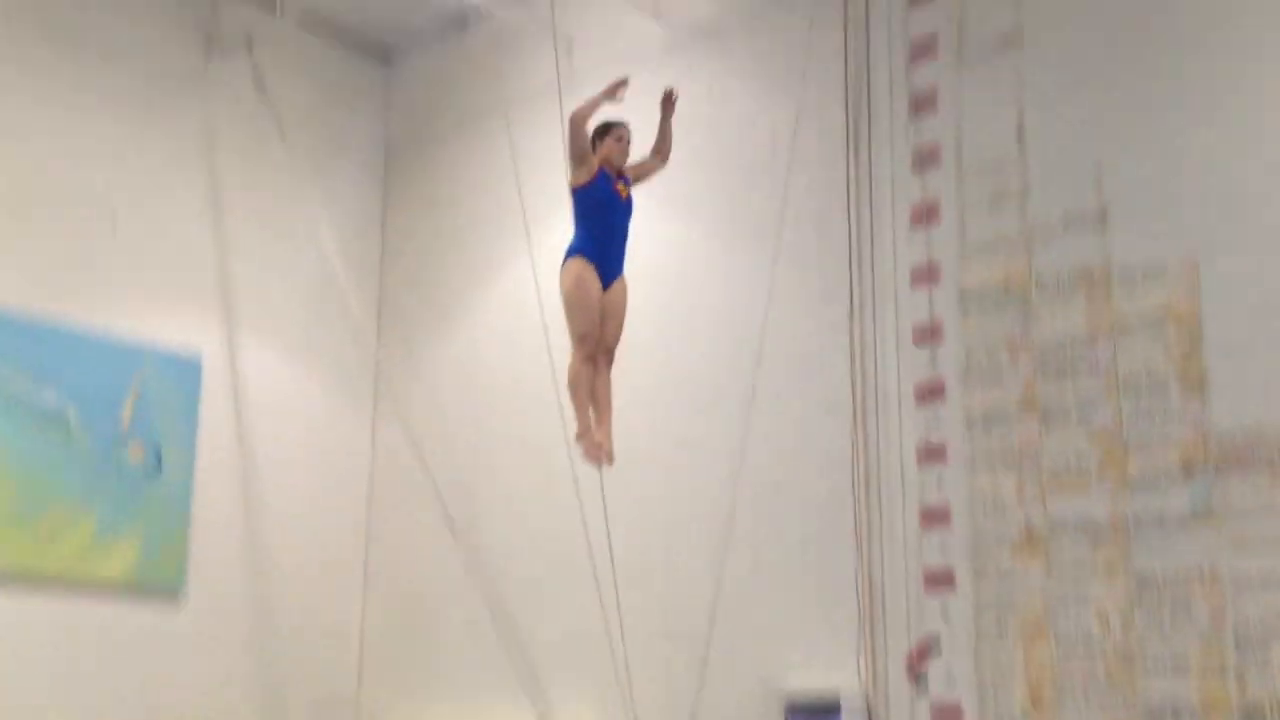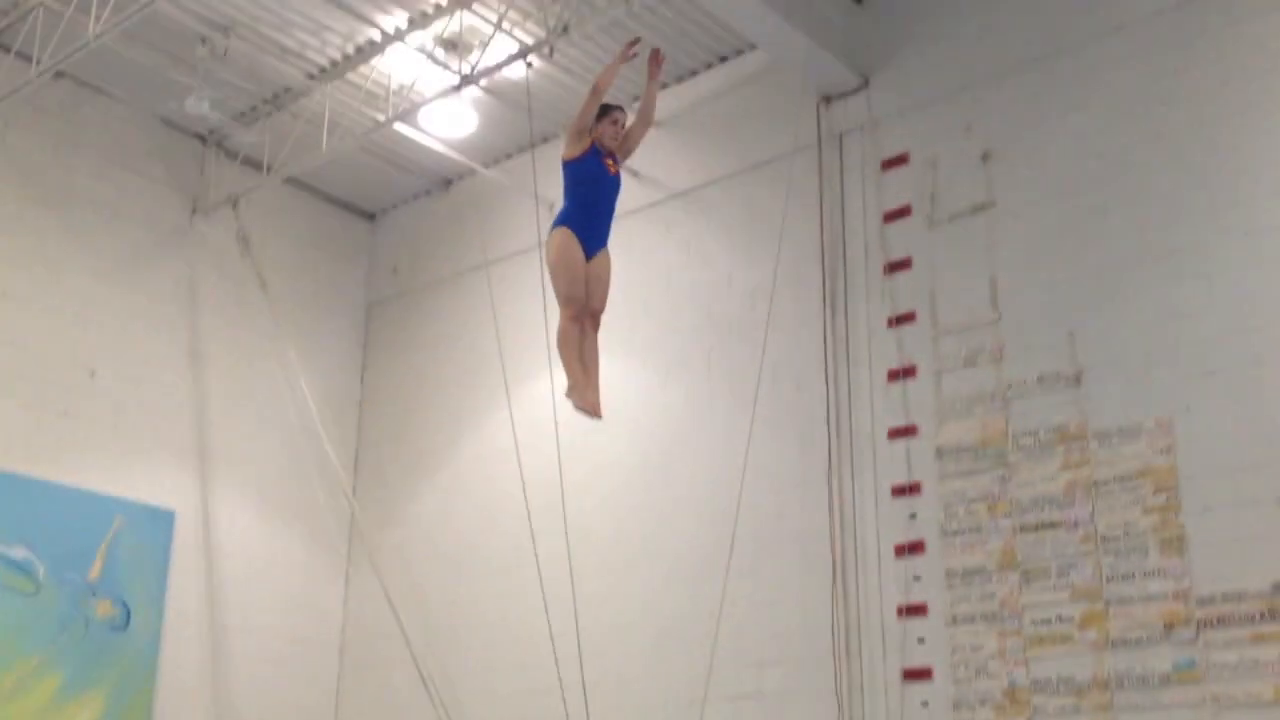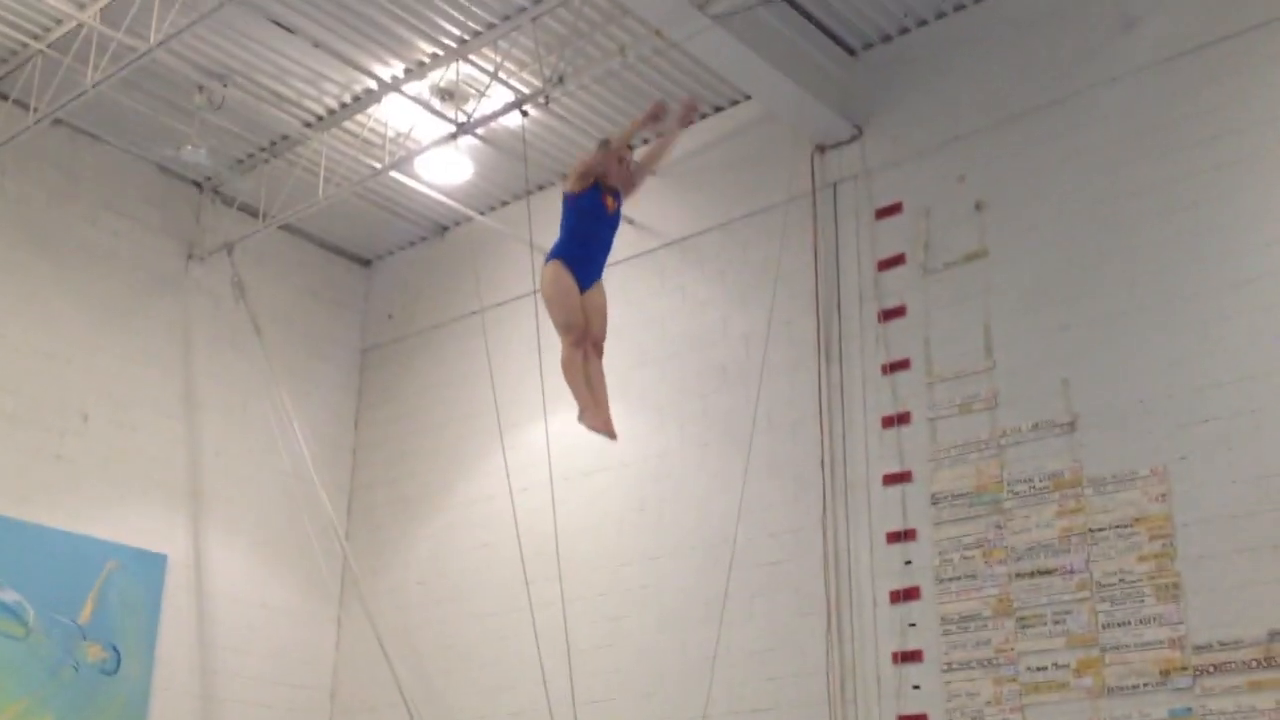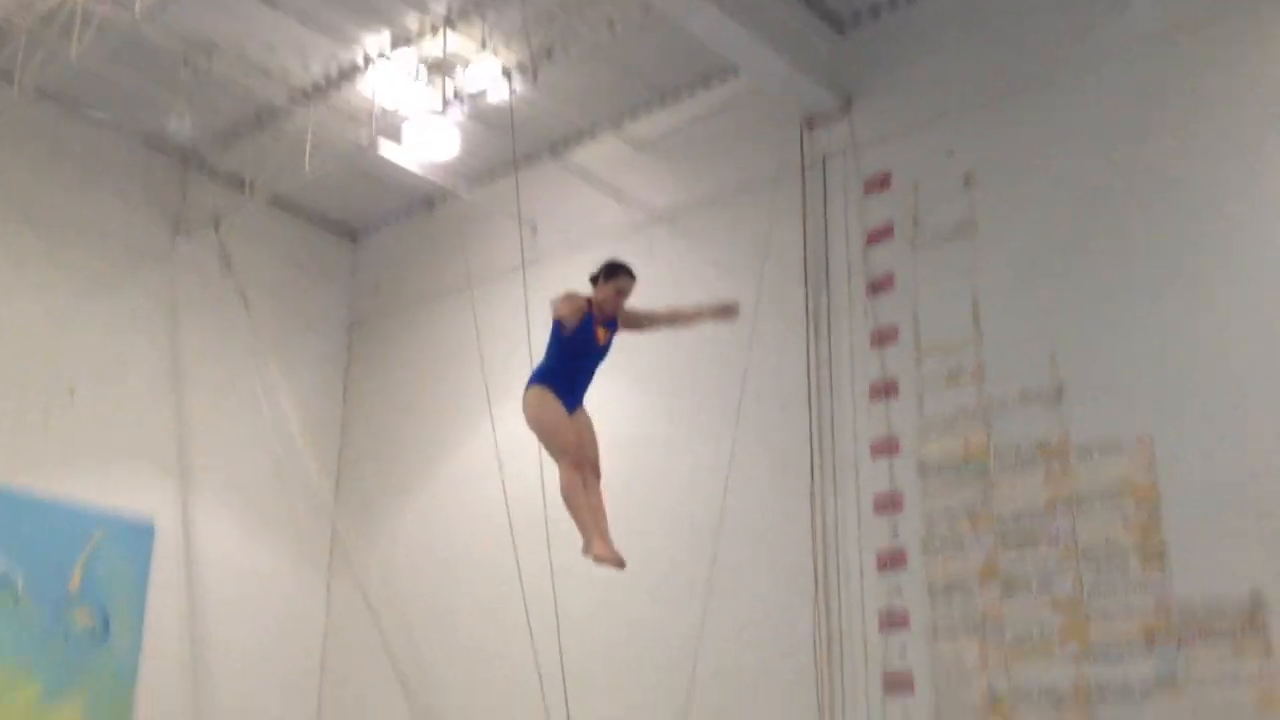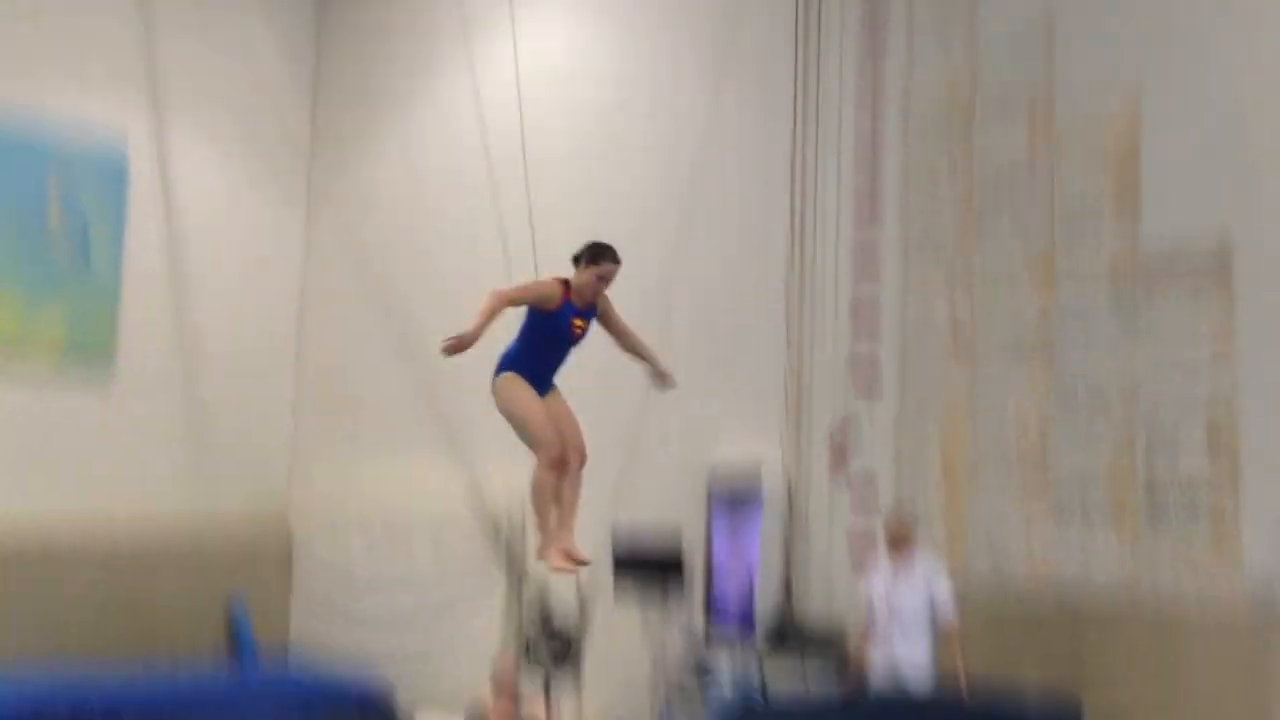
dt=0.3s
person 1, frame 1
left shoulder: (625, 179)
right shoulder: (585, 169)
left elbow: (661, 157)
right elbow: (576, 121)
left wrist: (666, 118)
right wrist: (604, 97)
left hip: (614, 273)
right hip: (583, 264)
left knee: (605, 354)
right knee: (585, 350)
left ankle: (603, 431)
right ankle: (584, 429)
person 1, frame 2
left shoulder: (615, 157)
right shoulder: (578, 143)
left elbow: (645, 120)
right elbow: (595, 92)
left wrist: (653, 77)
right wrist: (619, 61)
left hip: (598, 245)
right hip: (568, 234)
left knee: (592, 318)
right knee: (572, 312)
left ankle: (591, 391)
right ankle: (576, 385)
person 1, frame 3
left shoulder: (618, 192)
right shoulder: (581, 178)
left elbow: (651, 161)
right elbow: (610, 150)
left wrist: (679, 125)
right wrist: (642, 123)
left hip: (591, 279)
right hip: (561, 269)
left knee: (593, 347)
right knee: (574, 339)
left ankle: (601, 412)
right ankle: (588, 407)
person 1, frame 4
left shoulder: (617, 319)
right shoulder: (577, 305)
left elbow: (664, 320)
right elbow: (562, 306)
left wrist: (711, 311)
right wrist: (565, 312)
left hip: (572, 402)
right hip: (543, 392)
left knee: (591, 470)
right knee: (571, 461)
left ankle: (603, 541)
right ankle: (593, 539)
person 1, frame 5
left shoulder: (597, 302)
right shoulder: (553, 292)
left elbow: (623, 335)
right elbow: (501, 297)
left wrist: (653, 364)
right wrist: (475, 331)
left hip: (543, 386)
right hip: (513, 377)
left knee: (575, 456)
right knee: (553, 454)
left ankle: (564, 538)
right ankle: (548, 543)
